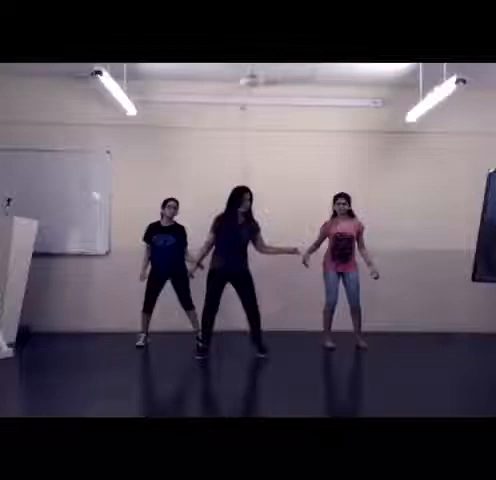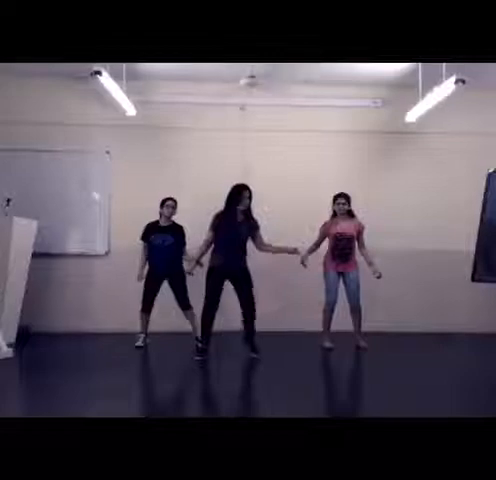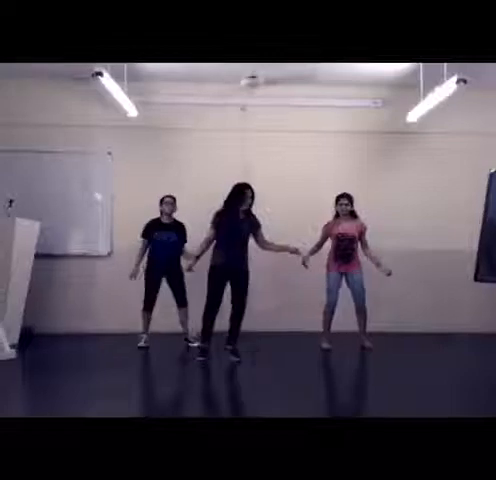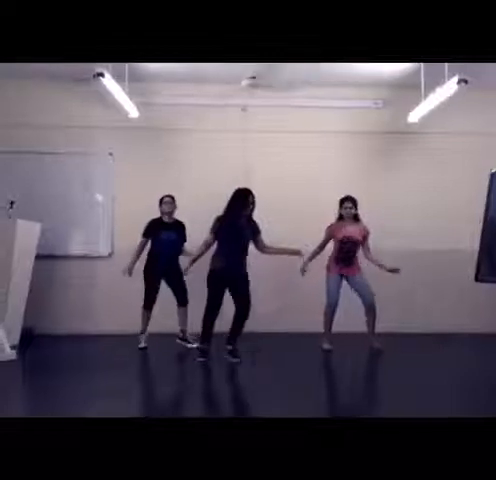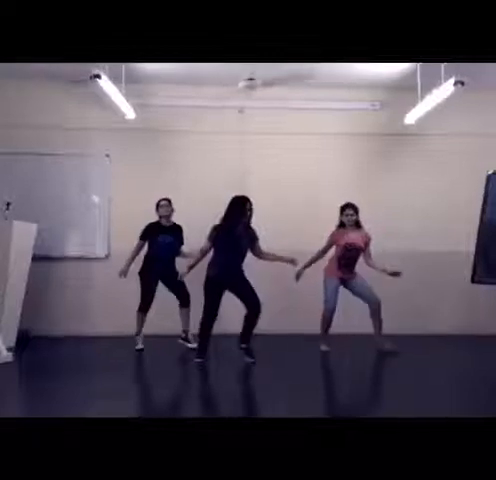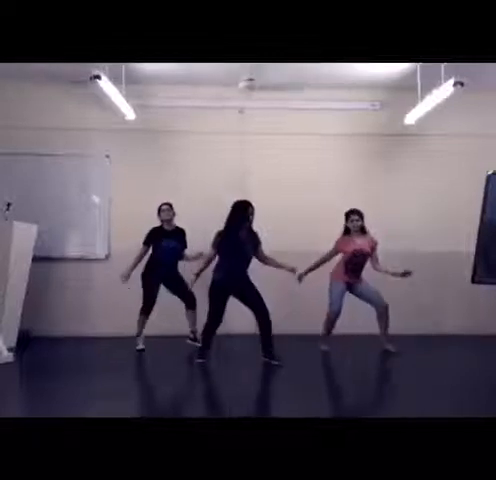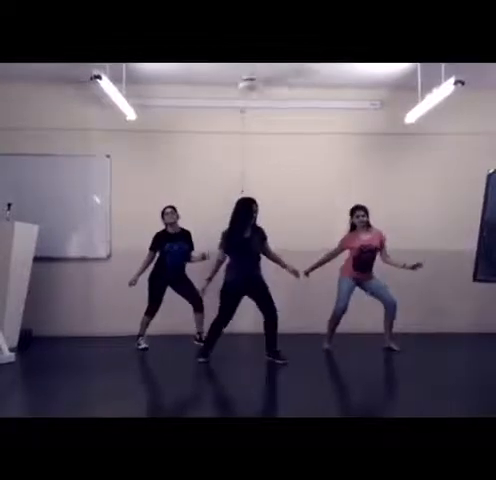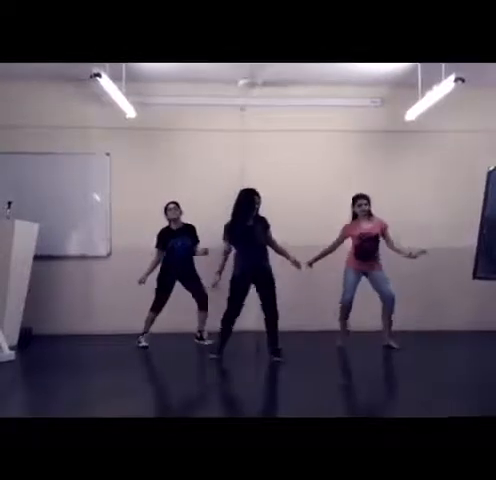
dt=0.1s
person 1, frame 1
left shoulder: (251, 224)
right shoulder: (221, 220)
left elbow: (262, 248)
right elbow: (209, 244)
left wrist: (288, 250)
right wrist: (196, 263)
left hip: (240, 270)
right hip: (218, 269)
left knee: (251, 307)
right knee: (210, 306)
left ankle: (258, 342)
right ankle: (204, 345)
person 1, frame 2
left shoulder: (250, 222)
right shoulder: (220, 218)
left elbow: (261, 246)
right elbow: (208, 241)
left wrist: (287, 250)
right wrist: (195, 261)
left hip: (239, 268)
right hip: (217, 267)
left knee: (248, 305)
right knee: (210, 305)
left ankle: (250, 341)
right ankle: (203, 345)
person 1, frame 3
left shoulder: (251, 220)
right shoulder: (221, 216)
left elbow: (263, 244)
right elbow: (209, 239)
left wrist: (288, 249)
right wrist: (195, 258)
left hip: (240, 268)
right hip: (219, 266)
left knee: (239, 306)
right knee: (212, 304)
left ankle: (231, 345)
right ankle: (204, 345)
person 1, frame 4
left shoulder: (251, 225)
right shoulder: (221, 221)
left elbow: (263, 248)
right elbow: (207, 243)
left wrist: (289, 251)
right wrist: (192, 261)
left hip: (238, 272)
right hip: (218, 271)
left knee: (244, 307)
right knee: (212, 308)
left ankle: (231, 345)
right ankle: (204, 346)
person 1, frame 5
left shoulder: (249, 232)
right shoulder: (219, 230)
left elbow: (260, 253)
right elbow: (204, 250)
left wrist: (284, 258)
right wrist: (189, 267)
left hip: (236, 276)
right hip: (215, 277)
left knee: (254, 306)
right knee: (210, 314)
left ankle: (245, 343)
right ankle: (202, 349)
person 1, frame 6
left shoulder: (252, 236)
right shoulder: (223, 236)
left elbow: (263, 258)
right elbow: (210, 257)
left wrist: (285, 266)
right wrist: (196, 275)
left hip: (242, 281)
right hip: (220, 283)
left knee: (263, 313)
right knee: (215, 318)
left ankle: (268, 352)
right ankle: (203, 349)
person 1, frame 7
left shoulder: (258, 232)
right shoulder: (229, 235)
left elbow: (268, 253)
right elbow: (220, 259)
left wrist: (287, 266)
right wrist: (209, 280)
left hip: (255, 280)
right hip: (233, 281)
left knee: (271, 314)
right knee: (223, 317)
left ankle: (272, 351)
right ankle: (206, 348)
person 1, frame 8
left shoulder: (262, 222)
right shoulder: (232, 227)
left elbow: (271, 242)
right elbow: (226, 251)
left wrist: (290, 257)
right wrist: (219, 273)
left hip: (263, 271)
right hip: (242, 272)
left knee: (270, 309)
right knee: (233, 309)
left ankle: (273, 348)
right ankle: (220, 345)
person 2, frame 1
left shoulder: (357, 225)
right shoulder: (328, 225)
left elbow: (362, 248)
right elbow: (317, 244)
left wrist: (371, 265)
right wrist: (307, 254)
left hip: (350, 267)
right hip: (331, 267)
left knee: (355, 303)
right knee: (331, 301)
left ankle: (358, 337)
right ankle: (327, 337)
person 2, frame 2
left shoulder: (357, 225)
right shoulder: (328, 225)
left elbow: (362, 248)
right elbow: (317, 244)
left wrist: (372, 265)
right wrist: (306, 254)
left hip: (350, 267)
right hip: (332, 266)
left knee: (355, 302)
right knee: (331, 301)
left ankle: (358, 337)
right ankle: (326, 337)
person 2, frame 3
left shoulder: (359, 225)
right shoulder: (330, 226)
left elbow: (366, 249)
right elbow: (319, 245)
left wrist: (379, 264)
right wrist: (307, 255)
left hip: (353, 267)
right hip: (334, 267)
left knee: (360, 302)
right knee: (331, 302)
left ankle: (363, 337)
right ankle: (325, 338)
person 2, frame 4
left shoulder: (362, 229)
right shoulder: (334, 228)
left elbow: (367, 253)
right elbow: (321, 246)
left wrist: (383, 266)
right wrist: (307, 260)
left hip: (353, 270)
right hip: (334, 269)
left knee: (369, 301)
right knee: (332, 303)
left ankle: (372, 338)
right ankle: (326, 339)
person 2, frame 5
left shoulder: (364, 236)
right shoulder: (337, 235)
left elbow: (368, 260)
right elbow: (321, 253)
left wrist: (386, 271)
right wrist: (303, 268)
left hip: (351, 276)
right hip: (333, 274)
left knee: (375, 302)
right knee: (330, 307)
left ankle: (381, 340)
right ankle: (323, 340)
person 2, frame 6
left shoulder: (371, 241)
right shoulder: (343, 241)
left elbow: (376, 265)
right elbow: (326, 258)
left wrist: (395, 273)
right wrist: (306, 272)
left hip: (356, 281)
right hip: (339, 278)
left knee: (382, 305)
right knee: (334, 310)
left ankle: (385, 341)
right ankle: (324, 340)
person 2, frame 7
left shoulder: (378, 235)
right shoulder: (349, 238)
left elbow: (386, 258)
right elbow: (332, 255)
left wrist: (405, 266)
right wrist: (312, 268)
left hip: (368, 277)
right hip: (348, 276)
left knee: (391, 303)
right knee: (340, 307)
left ankle: (388, 340)
right ankle: (329, 338)
person 2, frame 8
left shoulder: (379, 223)
right shoulder: (350, 227)
left elbow: (391, 245)
right elbow: (334, 245)
left wrist: (410, 253)
right wrist: (315, 259)
left hip: (374, 267)
right hip: (354, 266)
left knee: (389, 297)
right knee: (347, 299)
left ankle: (387, 337)
right ankle: (343, 331)
person 3, frame 1
left shoulder: (180, 230)
right shoulder: (152, 228)
left elbow: (184, 253)
right elbow: (148, 250)
left wrist: (195, 261)
right wrist: (144, 269)
left hip: (178, 271)
right hip: (157, 271)
left knee: (187, 302)
right knee: (148, 302)
left ankle: (200, 334)
right ankle: (143, 334)
person 3, frame 2
left shoulder: (178, 229)
right shoulder: (151, 227)
left elbow: (183, 252)
right elbow: (145, 250)
right wrist: (141, 269)
left hip: (175, 271)
right hip: (154, 271)
left knee: (184, 302)
right knee: (147, 302)
left ankle: (197, 335)
right ankle: (143, 335)
person 3, frame 3
left shoulder: (180, 227)
right shoulder: (153, 225)
left elbow: (182, 250)
right elbow: (144, 247)
left wrist: (194, 257)
right wrist: (136, 267)
left hip: (174, 268)
right hip: (154, 268)
left knee: (181, 299)
right knee: (149, 300)
left ankle: (186, 334)
right ankle: (144, 335)
person 3, frame 4
left shoulder: (180, 226)
right shoulder: (154, 224)
left elbow: (181, 250)
right elbow: (142, 244)
right wrist: (131, 264)
left hip: (172, 267)
right hip: (153, 267)
left knee: (183, 296)
right knee: (149, 300)
left ankle: (183, 334)
right ankle: (143, 335)
person 3, frame 5
left shoulder: (177, 229)
right shoulder: (152, 227)
left elbow: (178, 252)
right elbow: (139, 247)
left wrist: (190, 255)
right wrist: (126, 266)
left hip: (169, 270)
right hip: (150, 270)
left knee: (184, 296)
right knee: (146, 302)
left ankle: (185, 334)
right ankle: (138, 337)
person 3, frame 6
left shoulder: (180, 233)
right shoulder: (155, 232)
left elbow: (181, 255)
right elbow: (143, 252)
left wrist: (195, 257)
right wrist: (129, 270)
left hip: (171, 274)
right hip: (152, 274)
left knee: (190, 299)
right knee: (148, 305)
left ankle: (193, 335)
right ankle: (139, 337)
person 3, frame 7
left shoulder: (186, 235)
right shoulder: (160, 237)
left elbow: (189, 257)
right elbow: (150, 258)
left wrist: (200, 257)
right wrist: (137, 276)
left hip: (179, 276)
right hip: (159, 277)
left knee: (197, 301)
right knee: (152, 307)
left ankle: (199, 335)
right ankle: (141, 337)
person 3, frame 8
left shoulder: (190, 229)
right shoulder: (164, 233)
left elbow: (194, 251)
right elbow: (158, 256)
left wrist: (202, 252)
right wrist: (146, 274)
left hip: (188, 271)
right hip: (168, 272)
left knee: (203, 298)
right knee: (158, 303)
left ankle: (200, 333)
right ankle: (144, 335)
